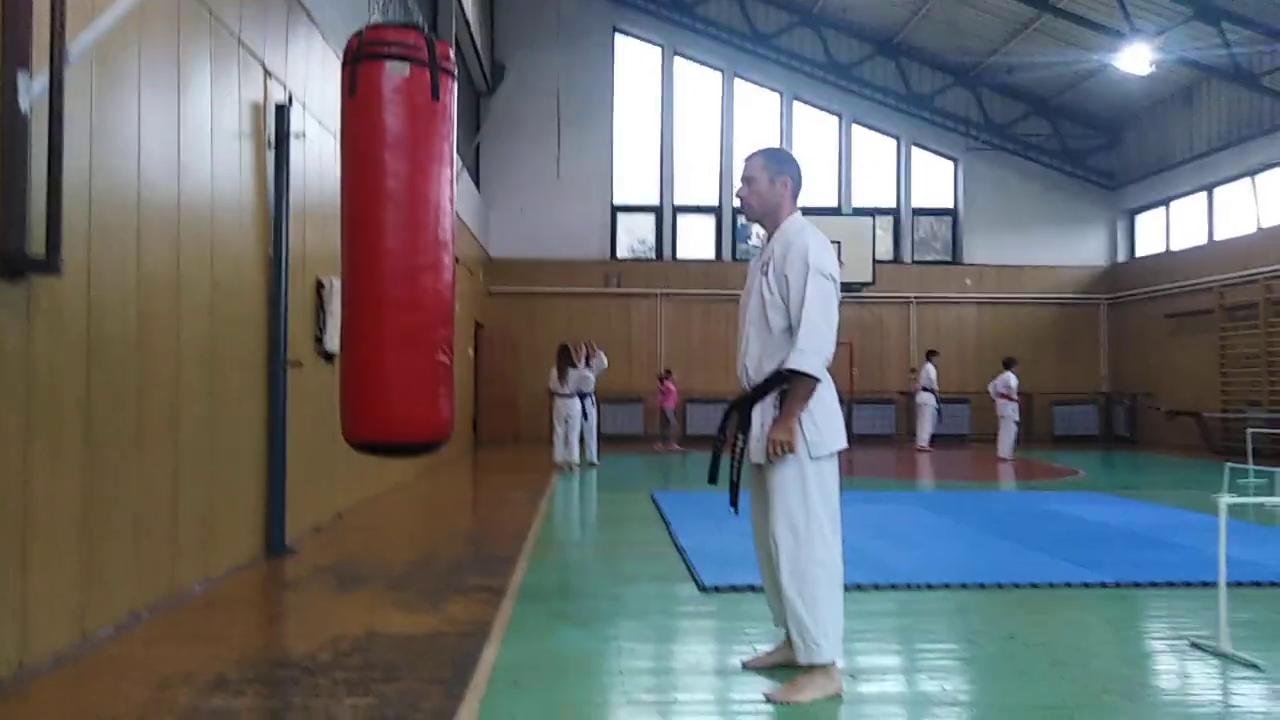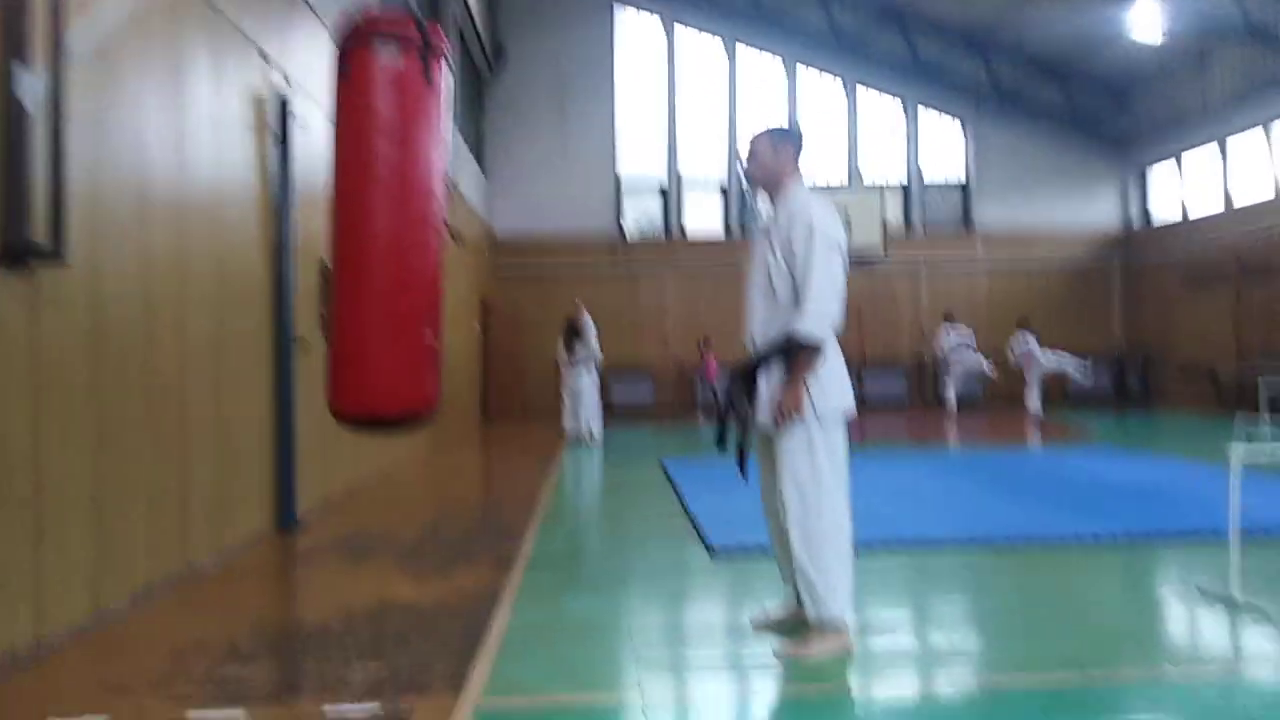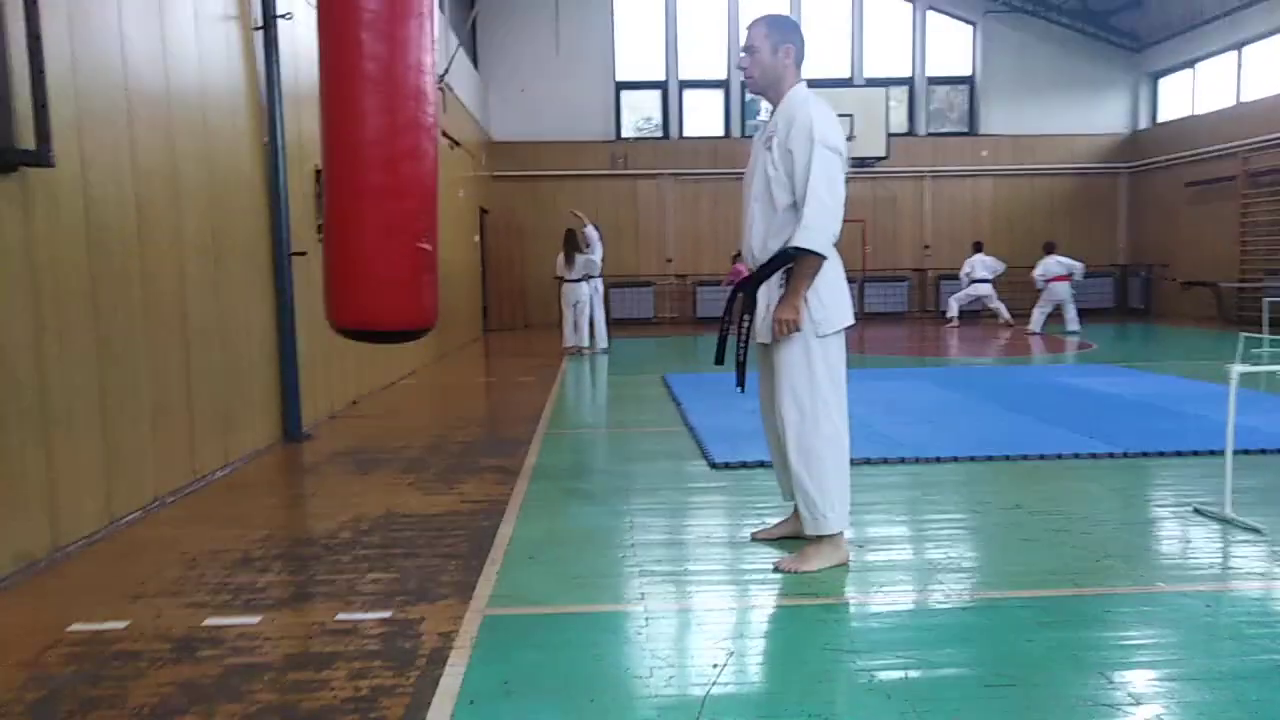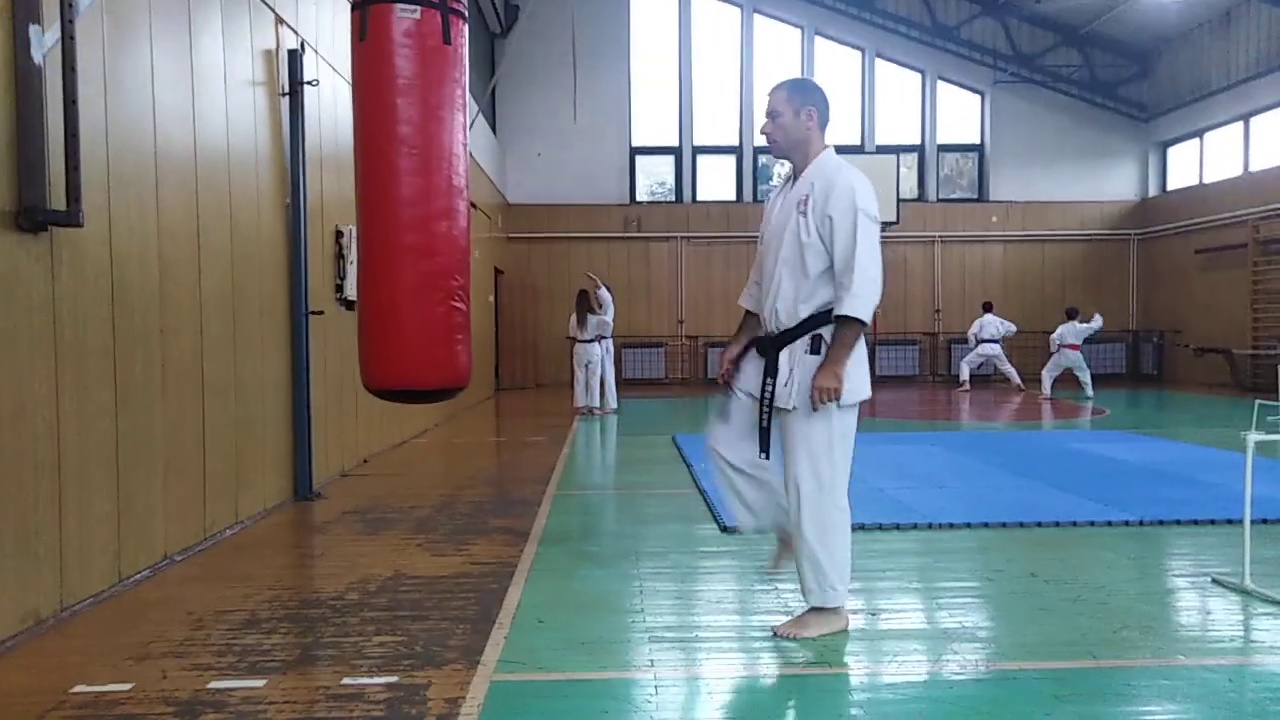
dt=0.5s
person 1, frame 1
left shoulder: (804, 245)
right shoulder: (770, 251)
left elbow: (814, 342)
left wrist: (788, 417)
left hip: (795, 416)
right hip: (769, 414)
left knee: (804, 539)
right knee: (775, 537)
left ankle: (822, 666)
right ankle: (795, 640)
person 1, frame 2
left shoulder: (809, 215)
right shoulder: (778, 220)
left elbow: (821, 308)
left wrist: (795, 384)
left hip: (803, 381)
right hip: (775, 379)
left knee: (812, 499)
right knee: (785, 498)
left ankle: (831, 622)
right ankle: (805, 602)
person 1, frame 3
left shoulder: (809, 117)
right shoulder: (775, 124)
left elbow: (820, 218)
left wrist: (794, 296)
left hip: (802, 293)
right hip: (777, 292)
left knee: (809, 413)
right knee: (782, 412)
left ankle: (829, 535)
right ankle: (803, 514)
person 1, frame 4
left shoulder: (844, 185)
right shoulder: (784, 192)
left elbow: (863, 285)
left wrist: (834, 363)
right wrist: (741, 342)
left hip: (819, 356)
right hip: (778, 352)
left knee: (815, 482)
right knee: (729, 443)
left ankle: (828, 606)
right ankle: (789, 534)
